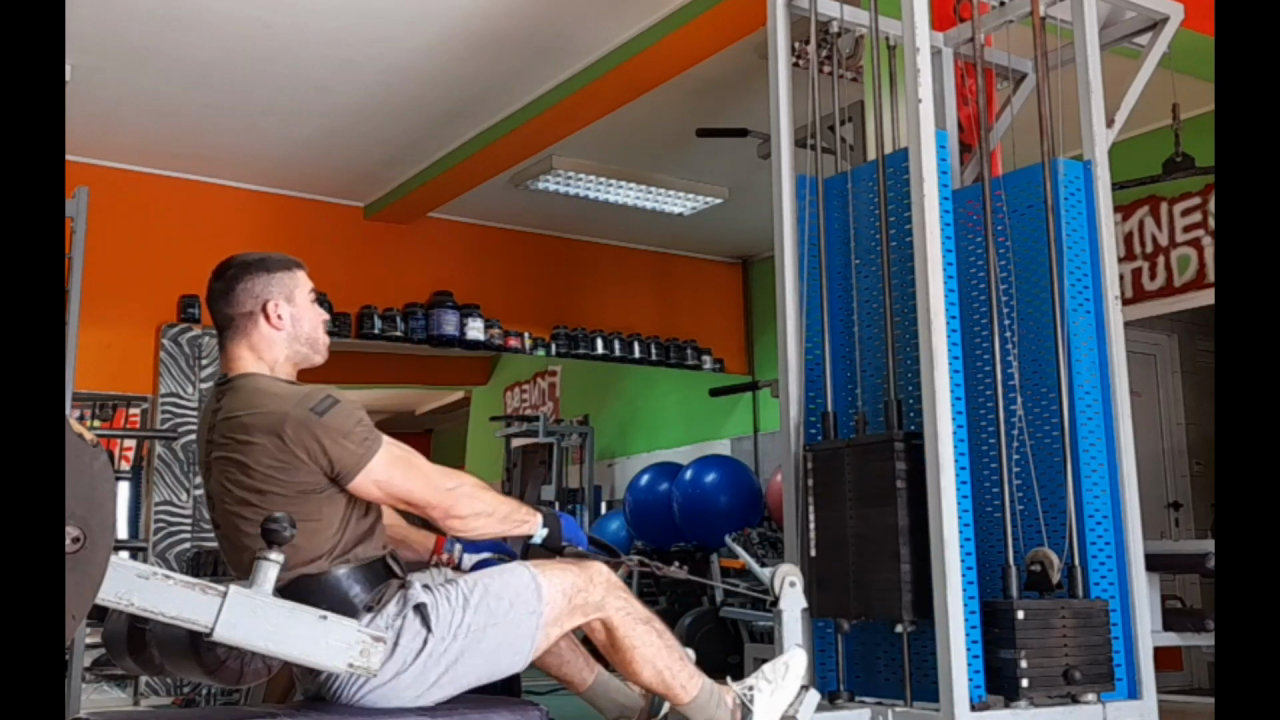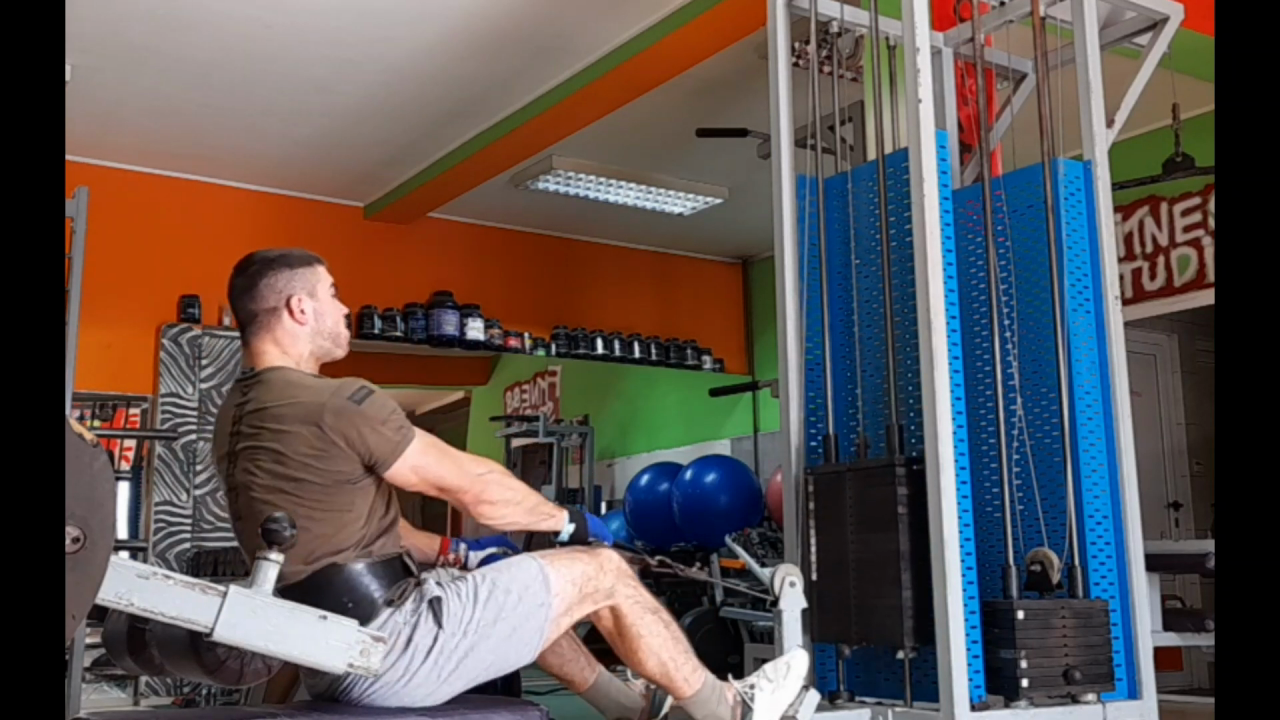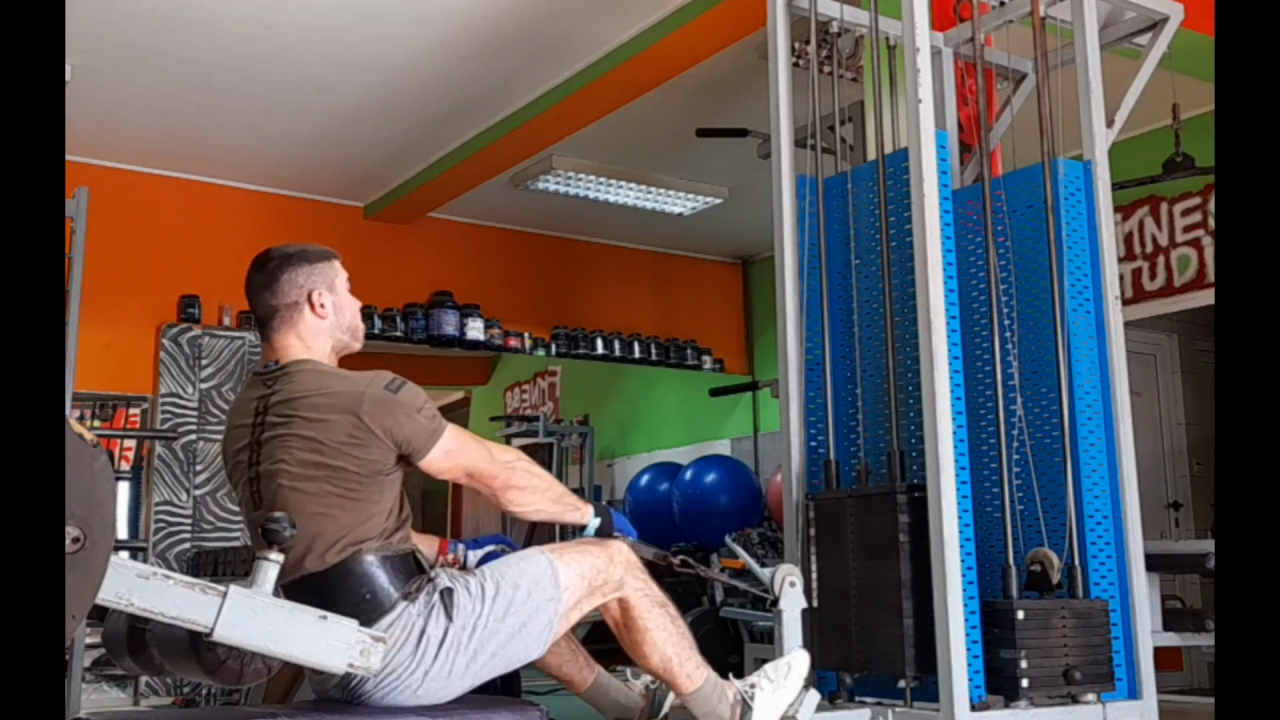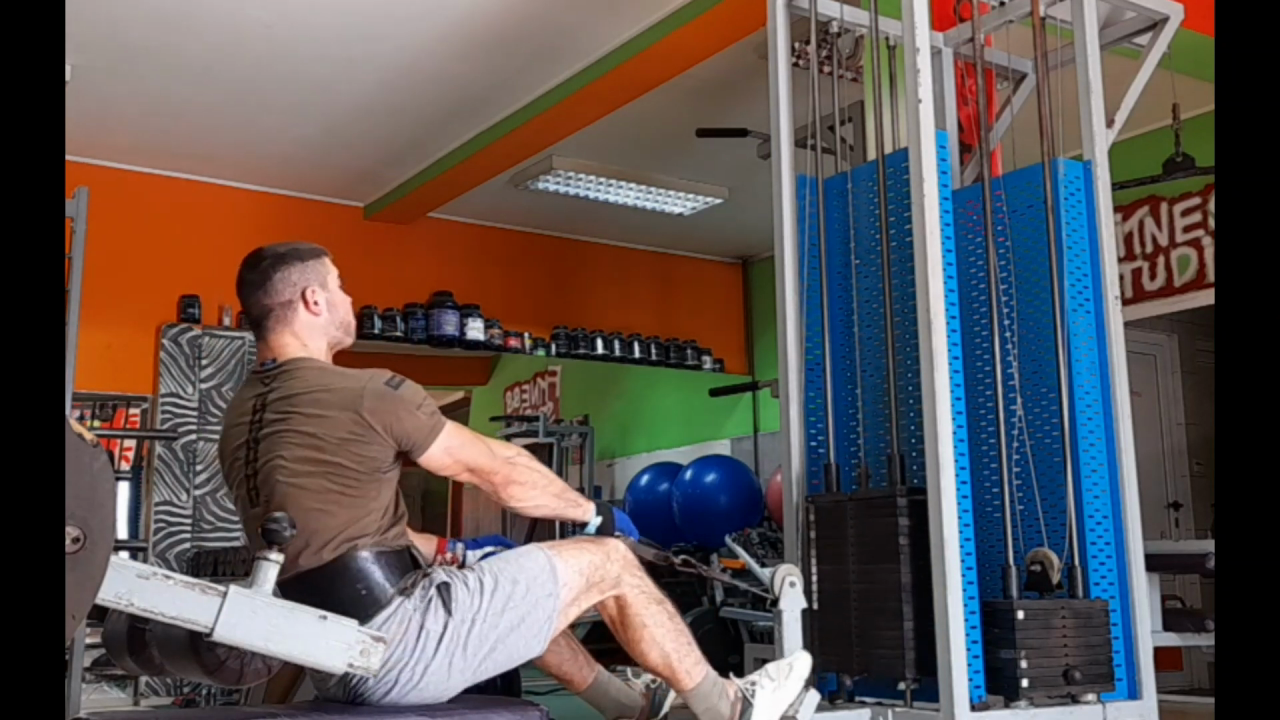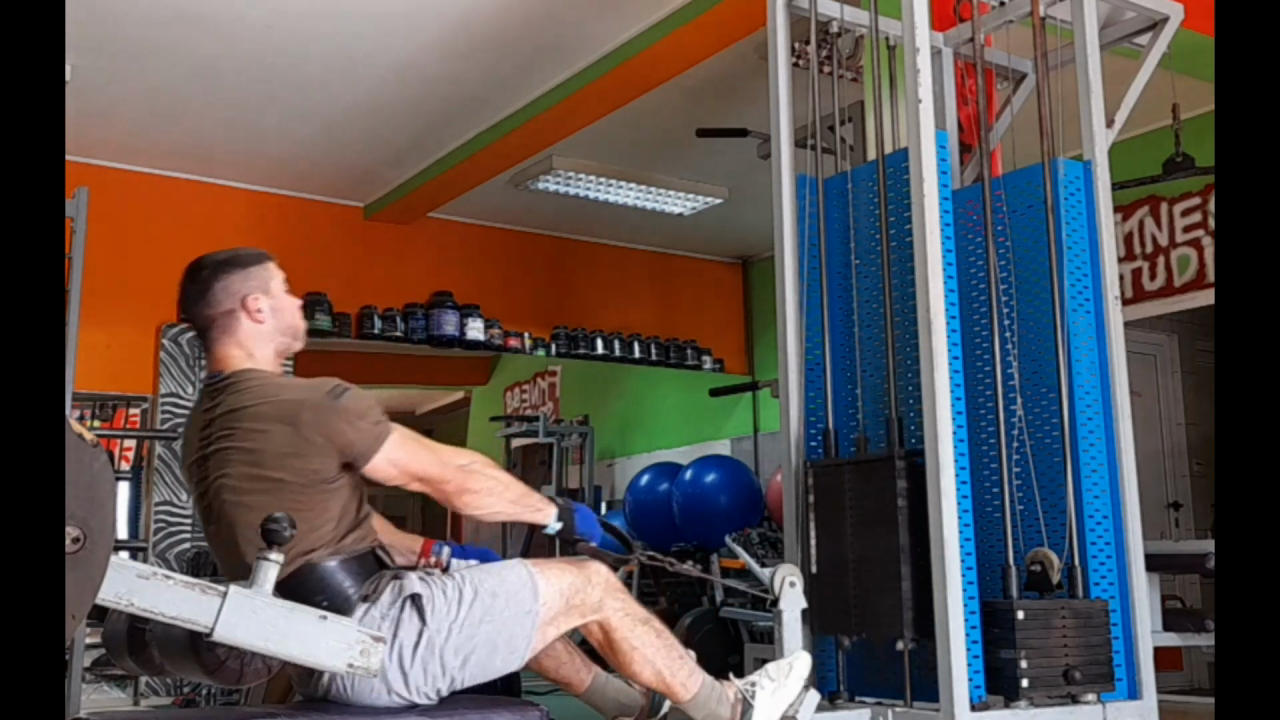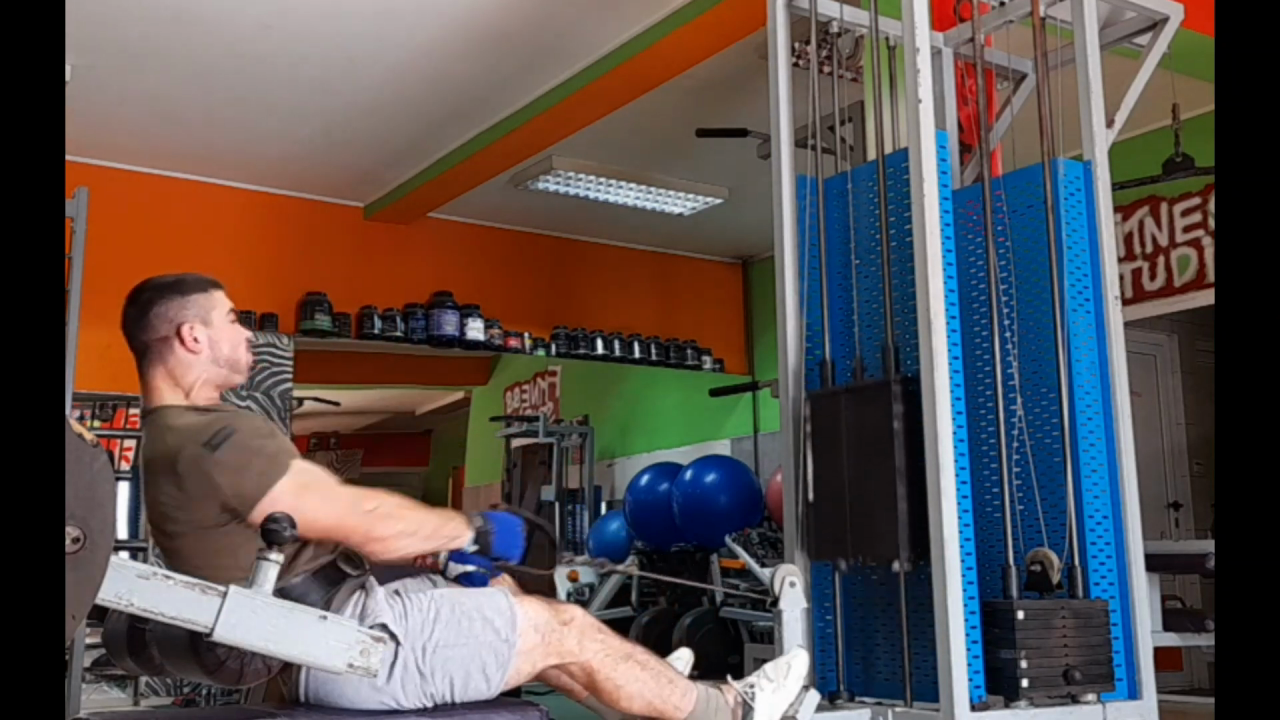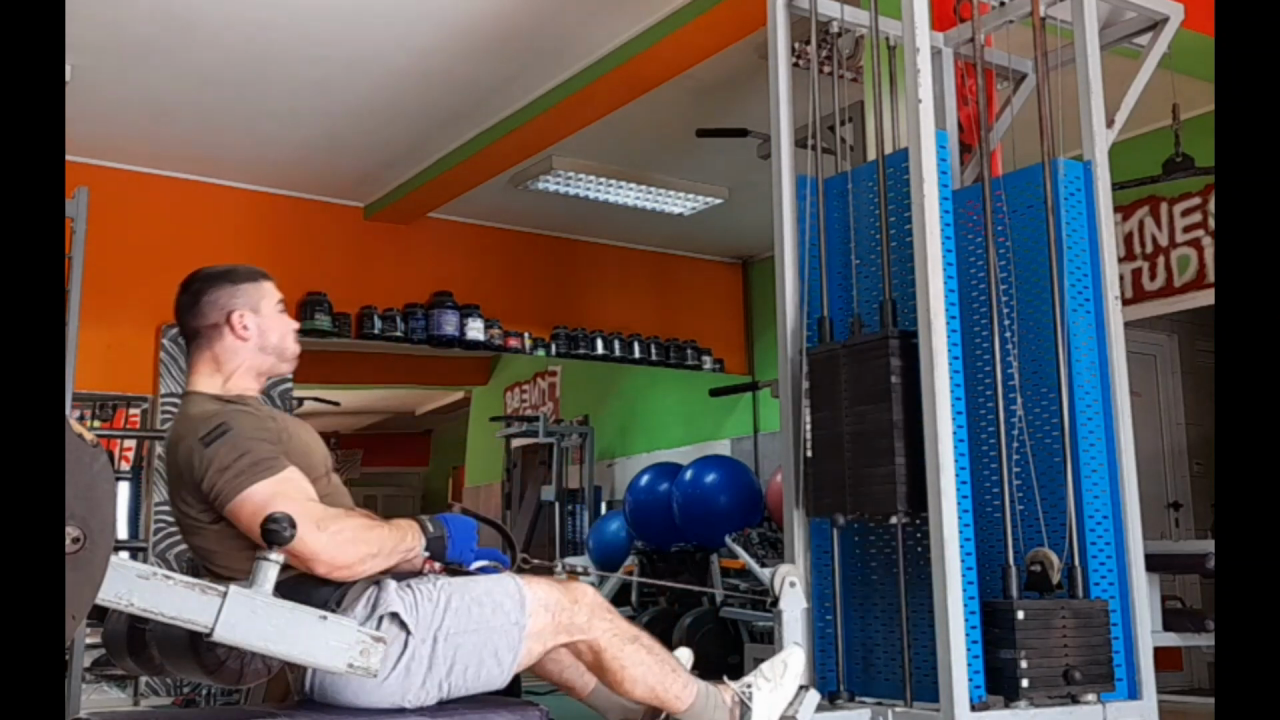
dt=0.2s
person 1, frame 1
left shoulder: (229, 415)
right shoulder: (302, 412)
right elbow: (442, 497)
left wrist: (450, 552)
right wrist: (543, 523)
left knee: (513, 586)
right knee: (591, 585)
person 1, frame 2
left shoulder: (241, 415)
right shoulder: (337, 404)
right elbow: (472, 486)
left wrist: (453, 552)
right wrist: (568, 521)
right hip: (387, 648)
left knee: (516, 584)
right knee: (600, 572)
person 1, frame 3
left shoulder: (248, 415)
right shoulder: (366, 395)
right elbow: (499, 475)
left wrist: (451, 552)
right wrist: (593, 516)
right hip: (398, 646)
left knee: (517, 585)
right knee: (610, 564)
person 1, frame 4
left shoulder: (243, 417)
right shoulder: (367, 393)
right elbow: (500, 471)
left wrist: (448, 552)
right wrist: (596, 514)
right hip: (395, 642)
left knee: (515, 585)
right knee: (607, 561)
person 1, frame 5
left shoulder: (207, 425)
right shoulder: (309, 404)
right elbow: (455, 477)
right wrist: (558, 513)
left knee: (499, 592)
right knee: (590, 586)
person 1, frame 6
left shoulder: (181, 437)
right shoulder: (210, 441)
left elbow: (325, 525)
right elbow: (362, 521)
left wrist: (440, 551)
right wrist: (472, 529)
left knee: (495, 596)
right knee: (567, 628)
person 1, frame 7
left shoulder: (240, 421)
right shoulder: (220, 433)
left elbow: (325, 529)
right elbow: (328, 550)
left wrist: (430, 545)
right wrist: (430, 534)
left knee: (513, 595)
right knee: (578, 608)
